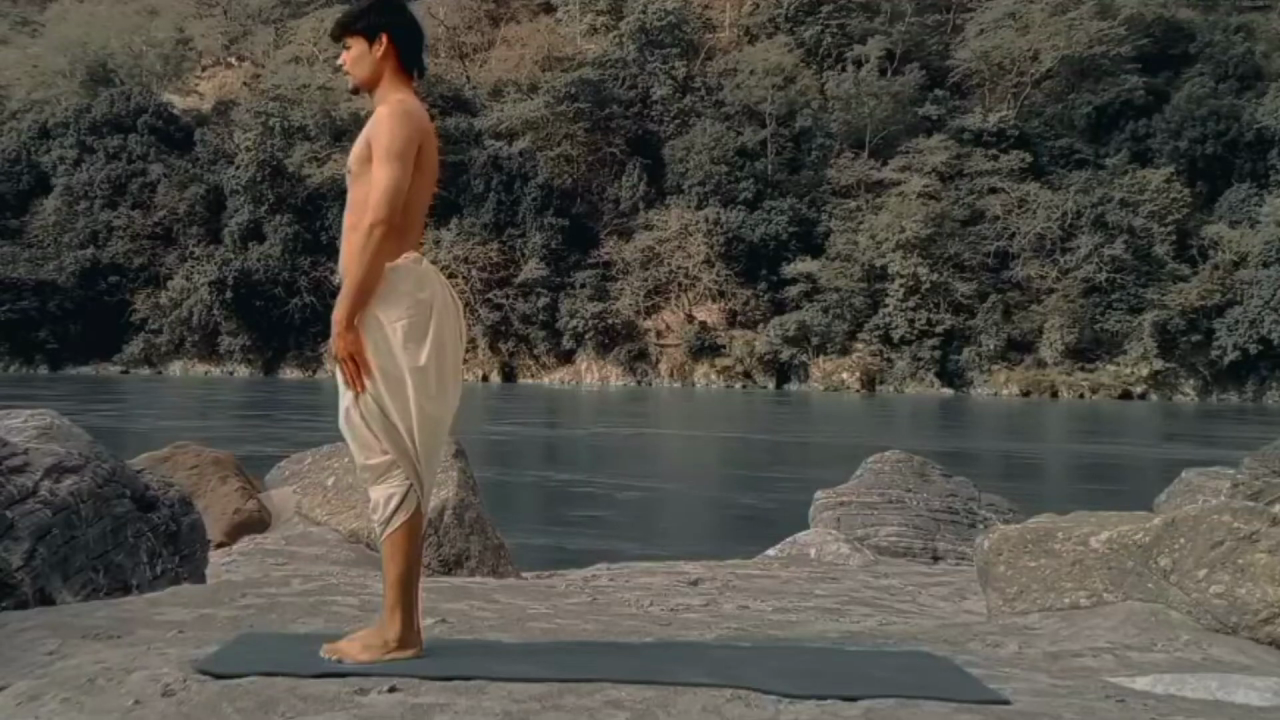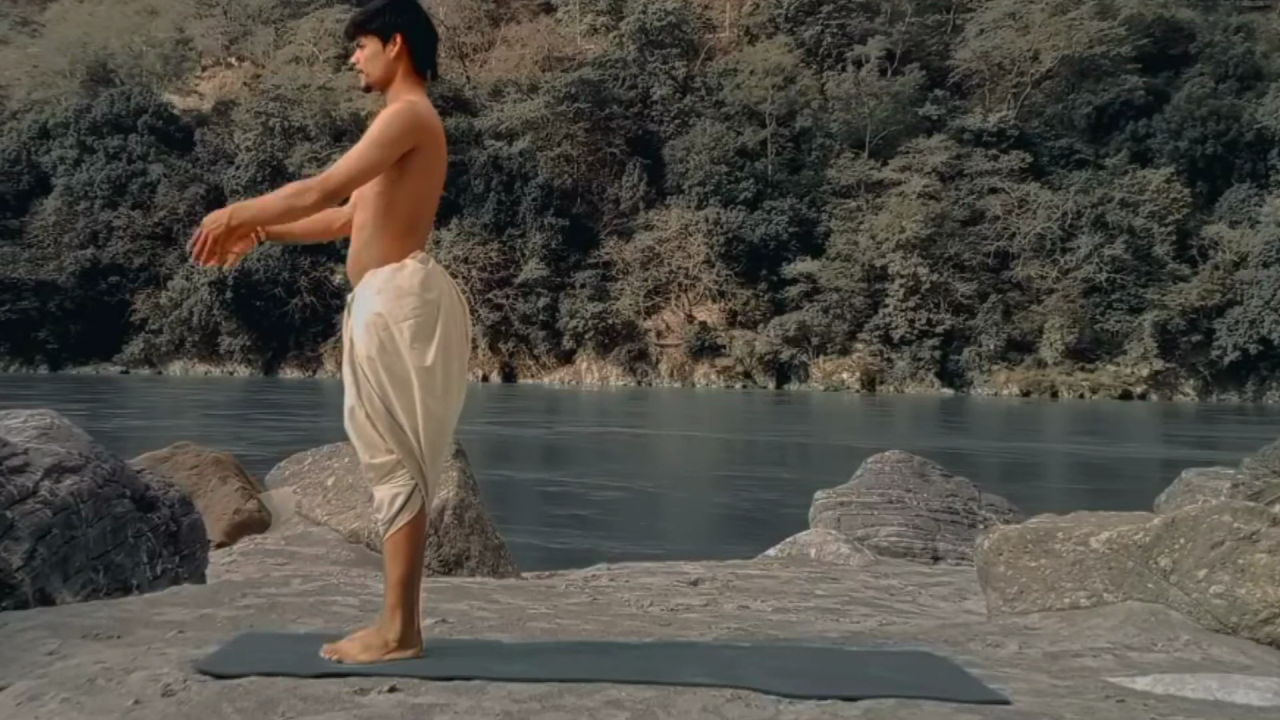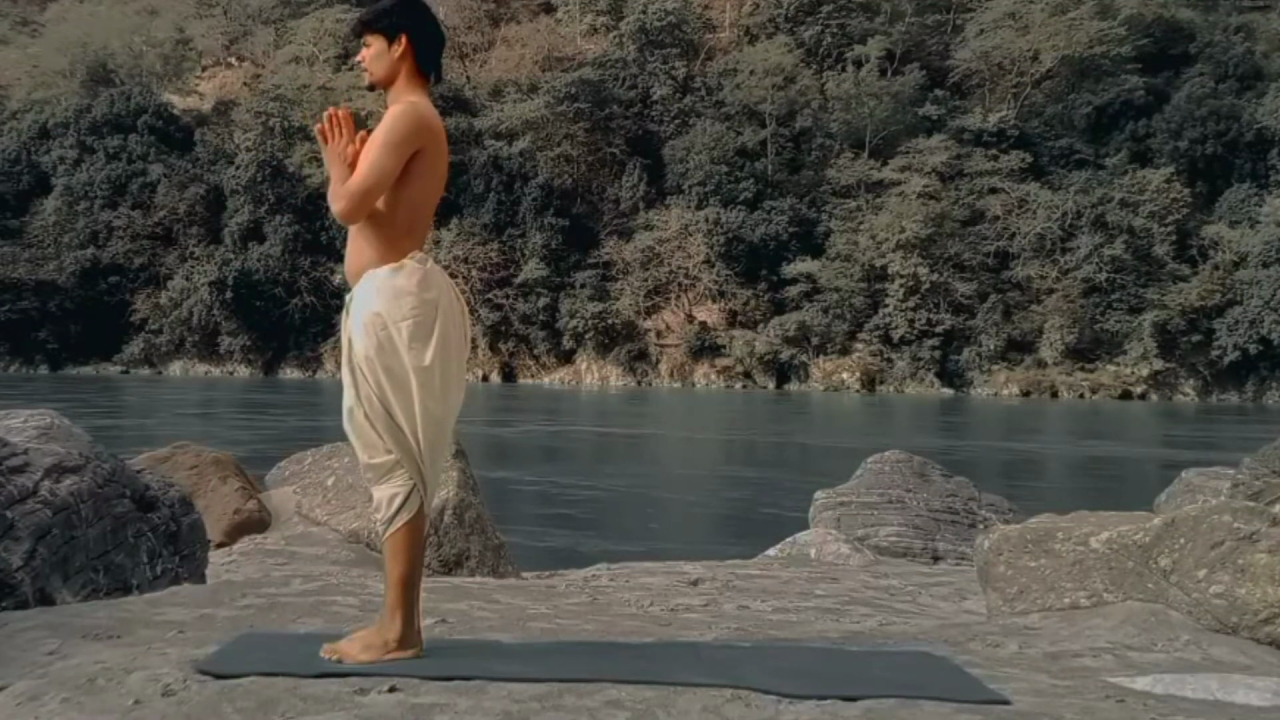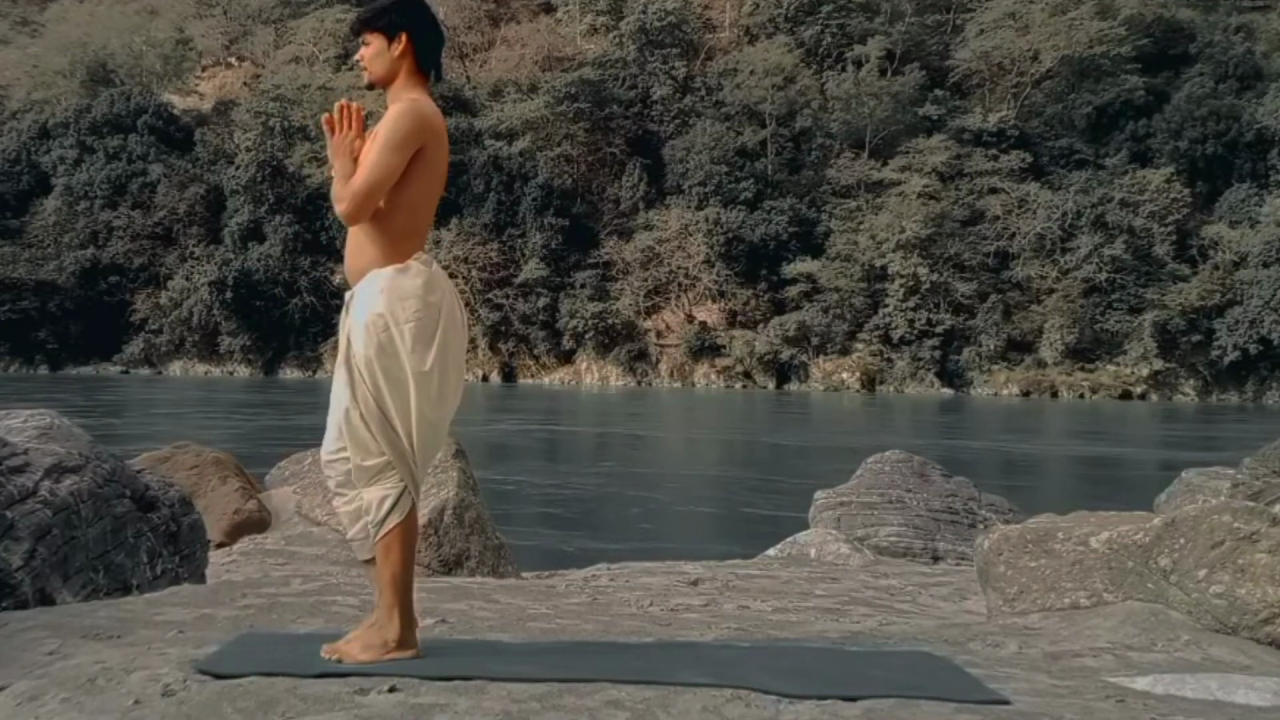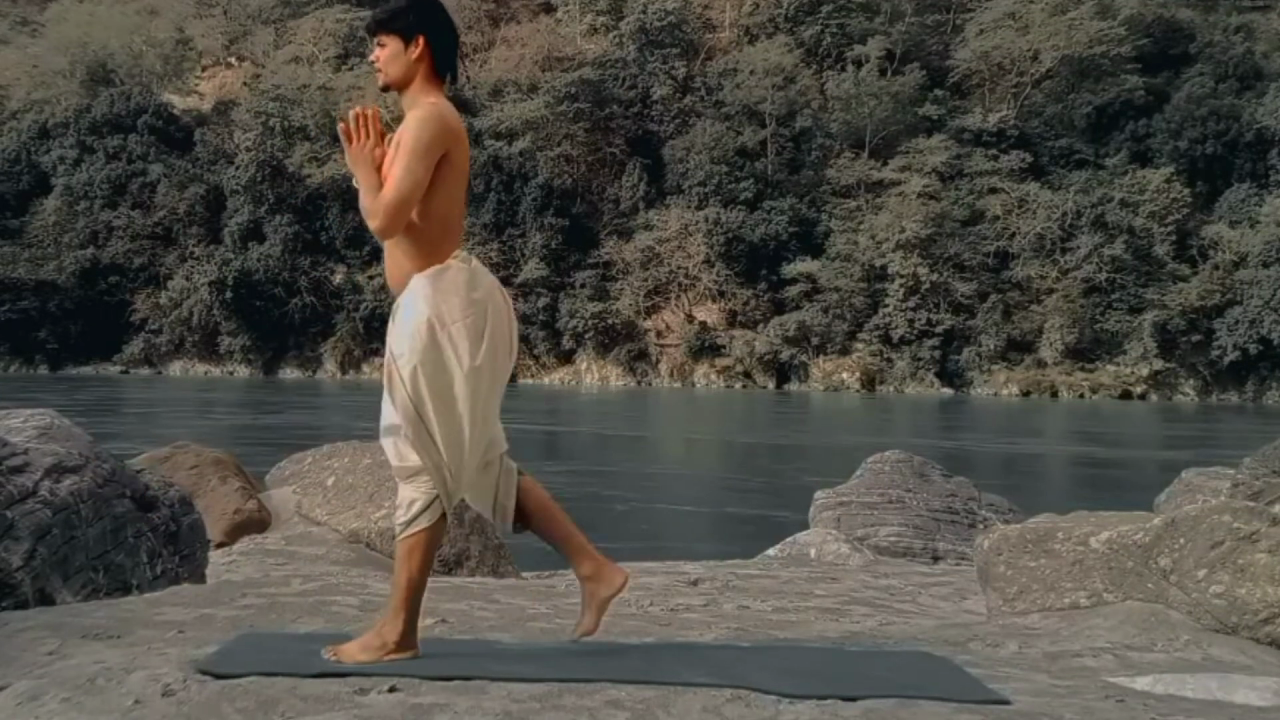
dt=1s
person 1, frame 1
left shoulder: (397, 114)
right shoulder: (398, 119)
left elbow: (379, 223)
left wrist: (344, 316)
left hip: (390, 302)
right hip: (387, 301)
left knee: (391, 465)
right knee: (391, 466)
left ankle: (397, 629)
right ankle: (397, 621)
person 1, frame 2
left shoulder: (407, 114)
right shoulder: (404, 122)
left elbow: (320, 192)
right elbow: (348, 215)
left wrist: (235, 217)
right wrist: (259, 230)
left hip: (395, 299)
right hip: (387, 298)
left knee: (396, 464)
right knee: (395, 465)
left ankle: (397, 629)
right ankle: (399, 620)
person 1, frame 3
left shoulder: (407, 115)
right shoulder: (406, 122)
left elbow: (347, 208)
right elbow: (365, 211)
left wrist: (337, 166)
right wrist: (349, 163)
left hip: (393, 300)
right hip: (386, 298)
left knee: (393, 465)
right knee: (393, 465)
left ankle: (398, 629)
right ankle: (397, 620)
person 1, frame 4
left shoulder: (408, 112)
right shoulder: (410, 120)
left elbow: (350, 209)
left wrist: (340, 156)
right wrist: (355, 155)
left hip: (393, 303)
right hip: (385, 302)
left knee: (381, 466)
right knee: (351, 460)
left ankle: (394, 630)
right ankle: (391, 614)
person 1, frame 5
left shoulder: (428, 118)
right shoulder: (430, 121)
left elbow: (384, 220)
left wrist: (364, 166)
right wrist: (372, 160)
left hip: (441, 304)
right hip: (440, 301)
left knee: (420, 470)
right knee: (478, 465)
left ankle: (395, 632)
right ankle: (594, 571)
